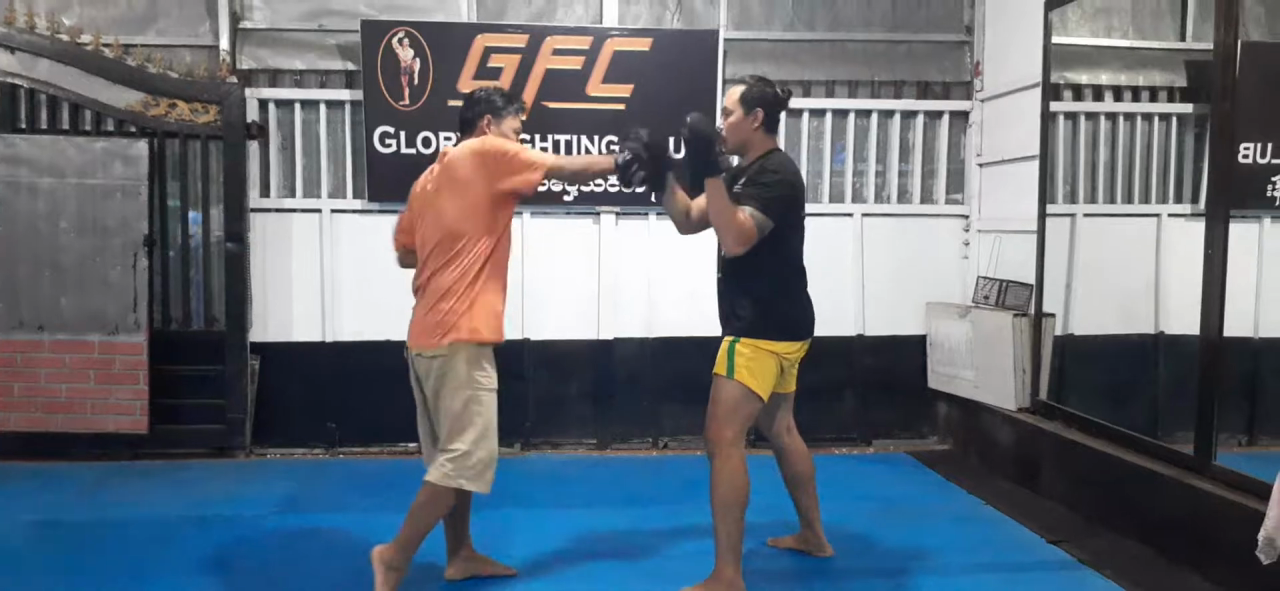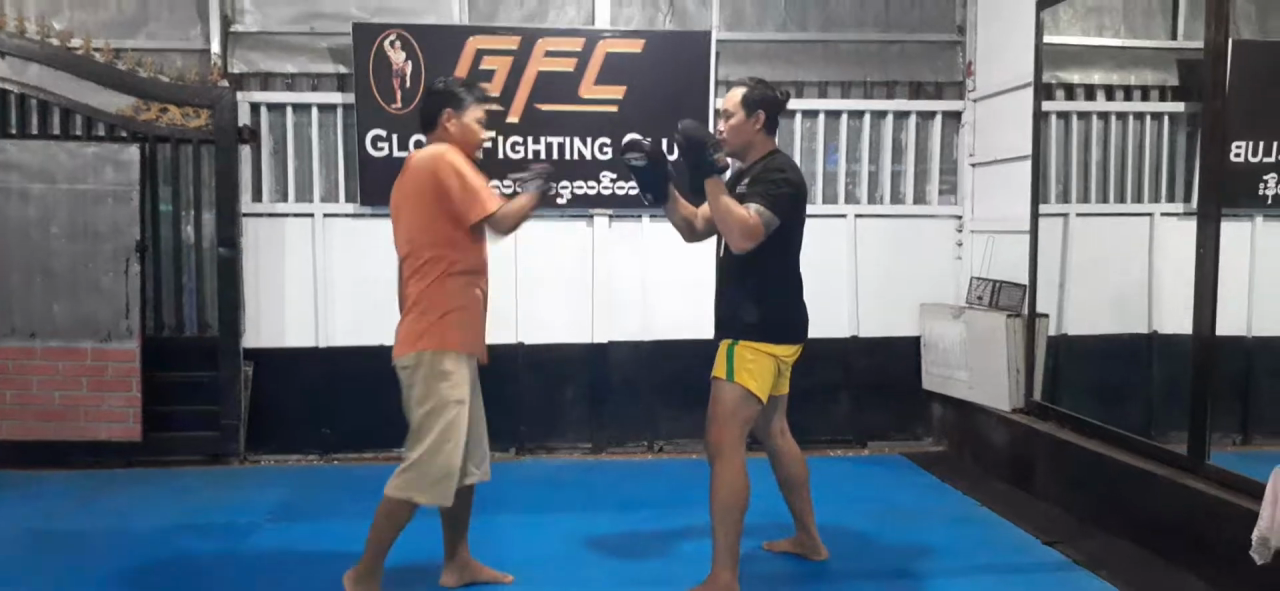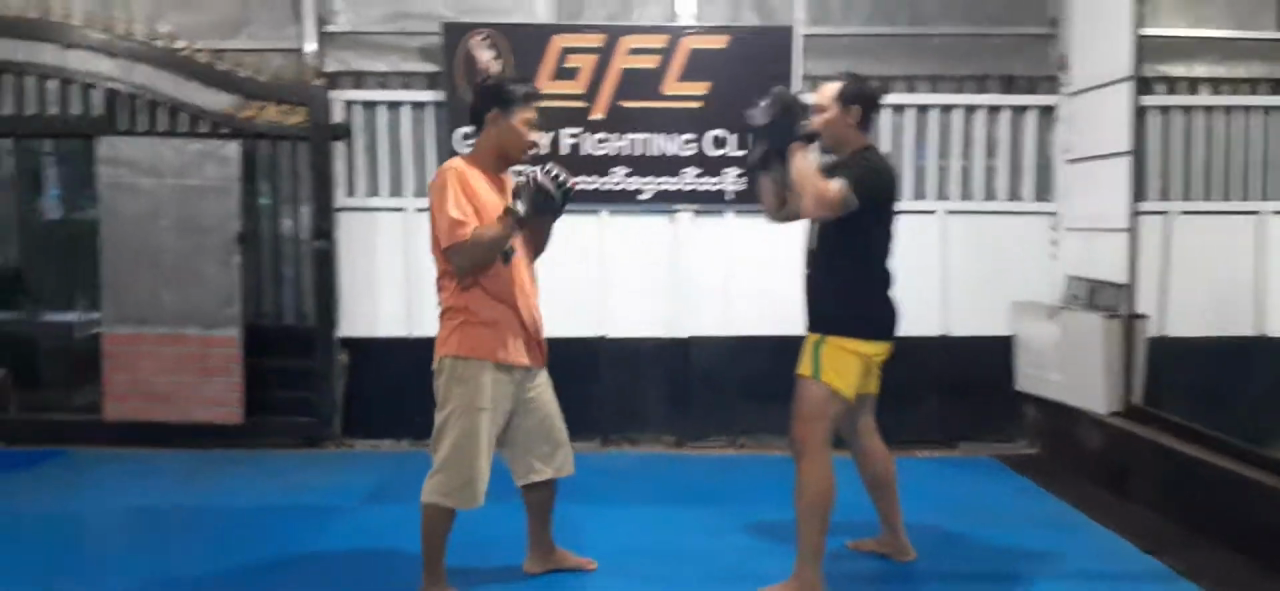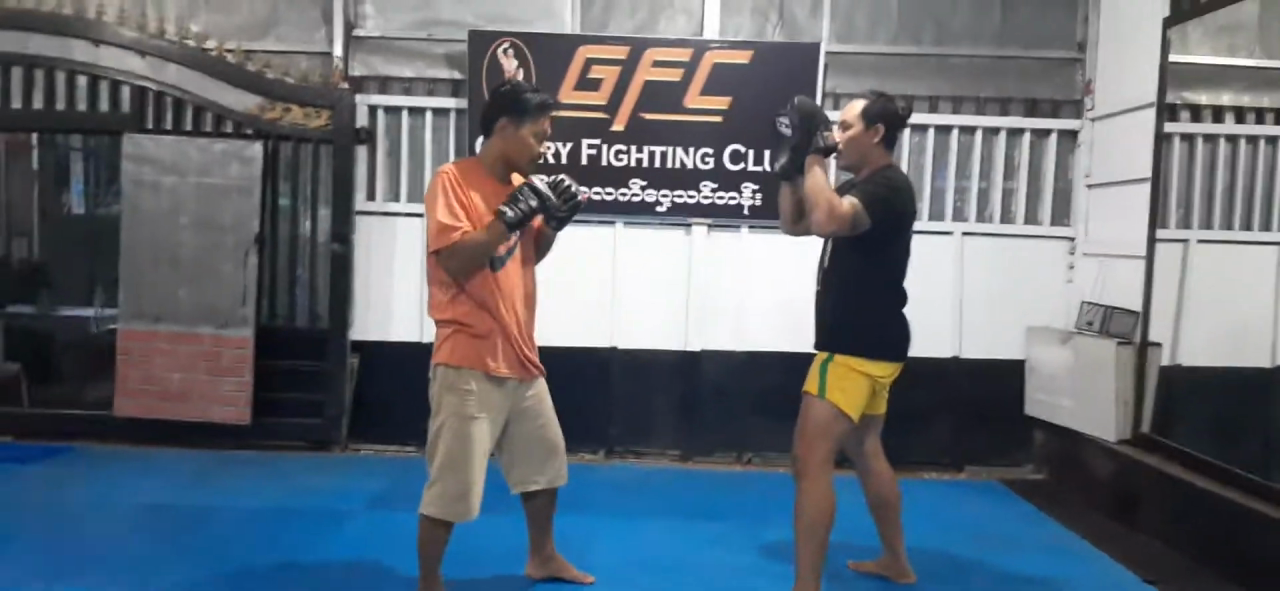
dt=0.3s
person 1, frame 1
left shoulder: (429, 178)
right shoulder: (485, 154)
left elbow: (405, 254)
right elbow: (564, 168)
right wrist: (621, 160)
left hip: (430, 335)
right hip: (459, 335)
left knee: (455, 453)
right knee: (464, 456)
person 1, frame 2
left shoulder: (416, 175)
right shoulder: (442, 161)
right elbow: (502, 220)
left wrist: (465, 229)
right wrist: (534, 186)
left hip: (449, 342)
right hip: (437, 343)
left knee: (466, 457)
right knee: (431, 463)
person 1, frame 3
left shoulder: (507, 180)
right shoulder: (455, 175)
right elbow: (465, 258)
left wrist: (545, 213)
right wrist: (517, 211)
left hip: (522, 348)
right hip: (473, 353)
left knee: (545, 452)
right knee: (456, 471)
person 1, frame 4
left shoulder: (518, 183)
right shoulder: (451, 180)
right elbow: (455, 261)
left wrist: (553, 220)
right wrist: (511, 214)
left hip: (520, 358)
right hip: (469, 363)
left knee: (544, 460)
right knee: (453, 480)
person 2, frame 1
left shoulder: (776, 174)
right shoulder: (745, 173)
left elbow: (736, 240)
right elbow: (689, 220)
left wrist: (710, 171)
right wrist: (663, 176)
left hip: (764, 329)
right hip: (772, 325)
left knee: (723, 438)
right knee: (779, 428)
right ankle: (813, 535)
person 2, frame 2
left shoulder: (779, 174)
right shoulder: (745, 175)
left elbow: (742, 237)
right elbow: (697, 228)
left wrist: (707, 175)
right wrist: (661, 185)
left hip: (761, 331)
right hip: (761, 329)
left knee: (723, 443)
right knee: (772, 432)
right ankle: (808, 539)
person 2, frame 3
left shoulder: (868, 168)
right shoulder: (842, 169)
left elbow: (816, 205)
right elbow: (778, 209)
left wrist: (798, 142)
right wrist: (772, 157)
left hip: (850, 329)
right hip: (854, 325)
left knee: (808, 441)
right knee: (859, 431)
right ankle: (895, 539)
person 2, frame 4
left shoulder: (887, 188)
right shoulder: (861, 187)
left elbow: (825, 221)
right elbow: (795, 224)
left wrist: (813, 155)
right wrist: (791, 166)
left hip: (859, 348)
right hip: (866, 345)
left knee: (811, 459)
right knee: (865, 450)
